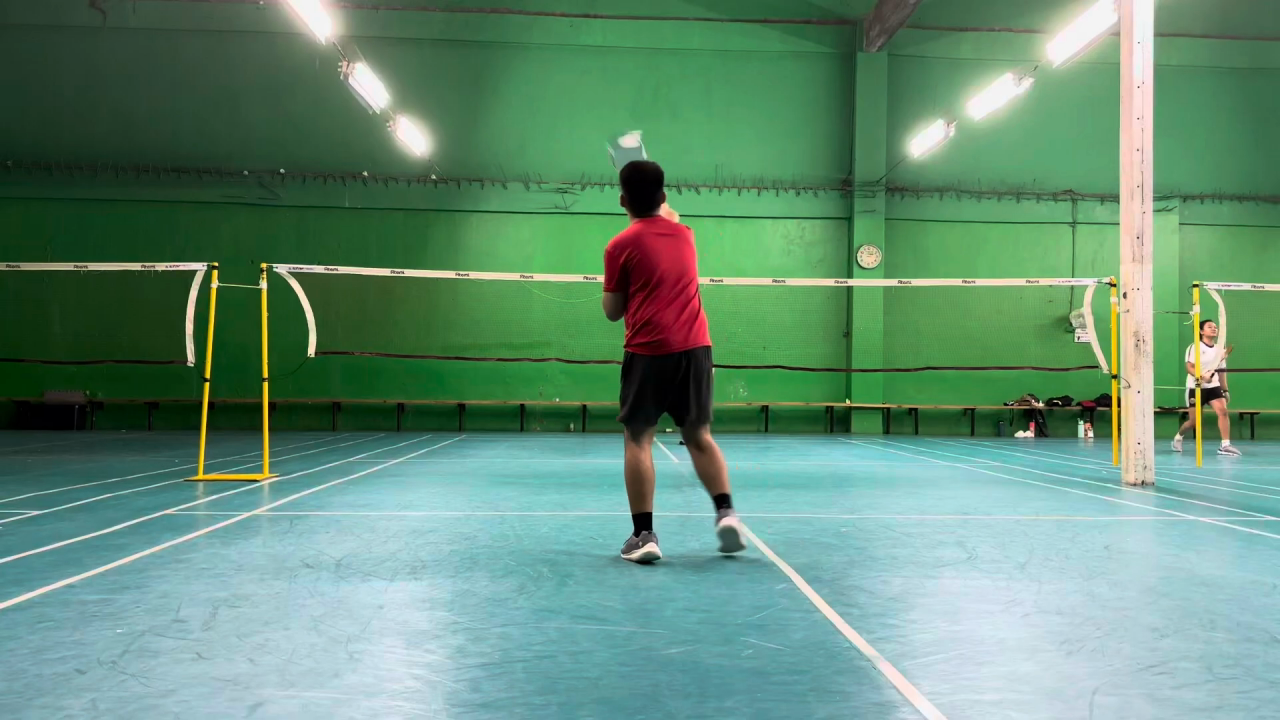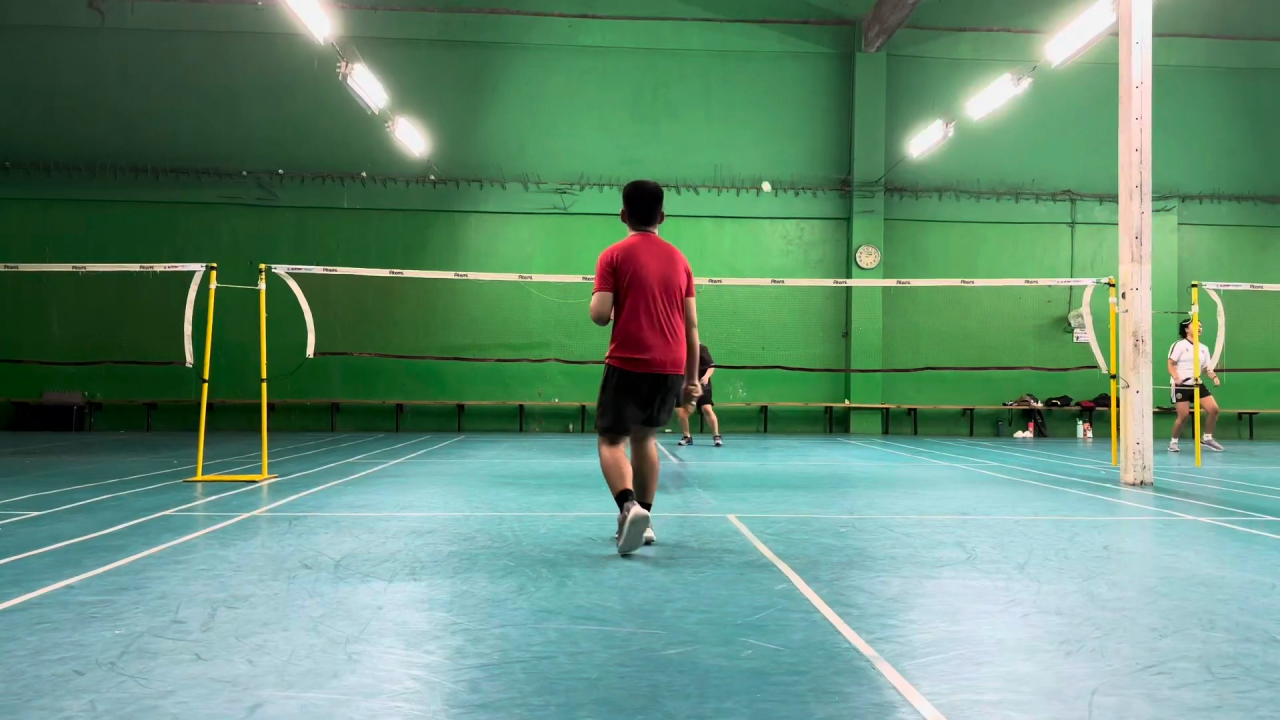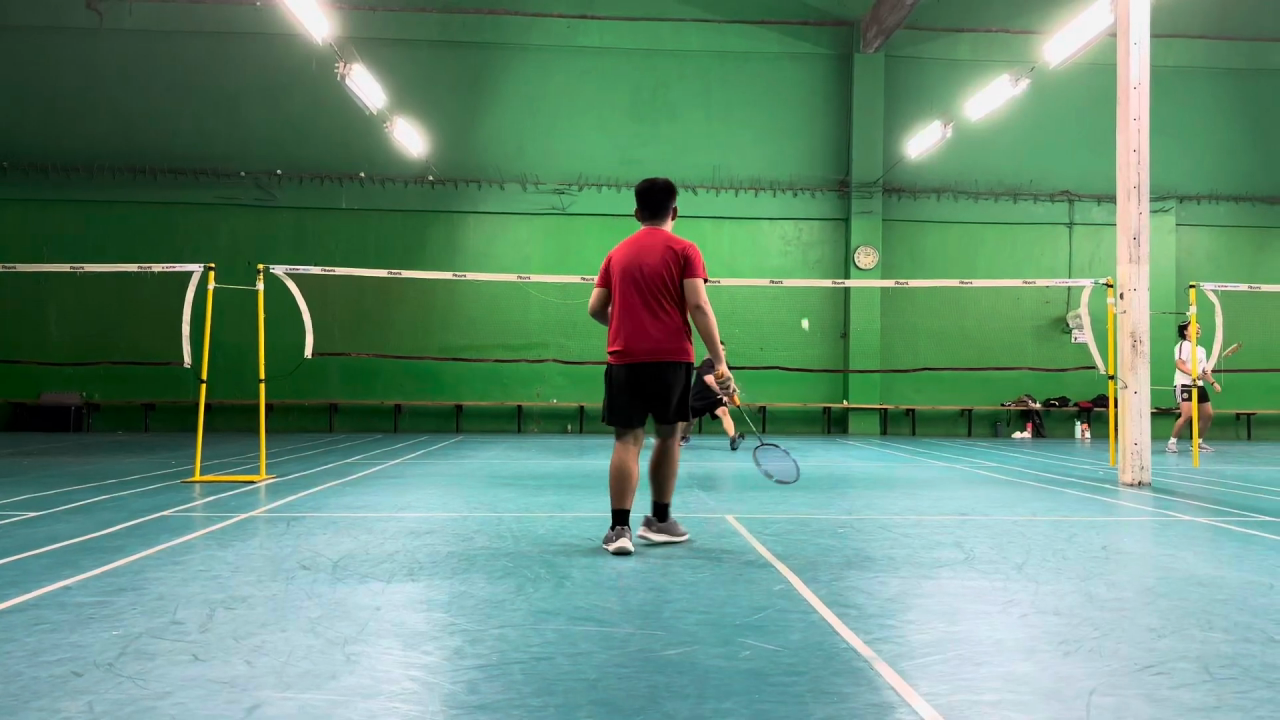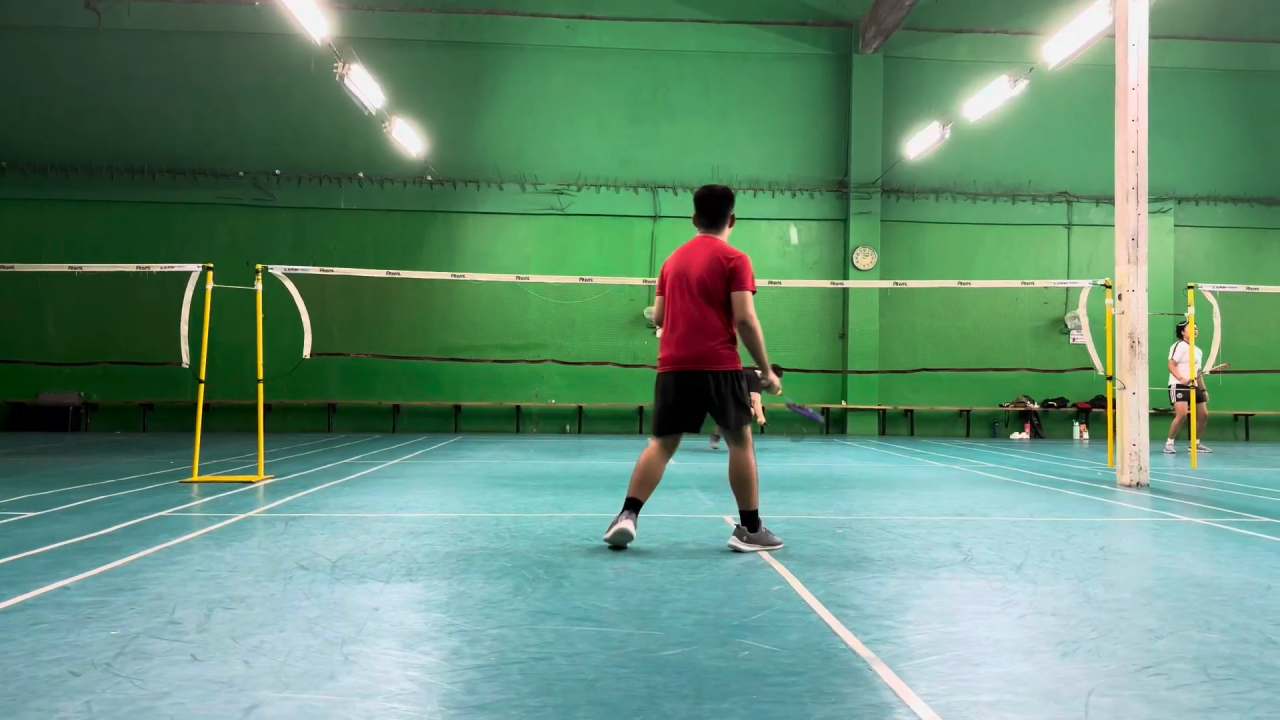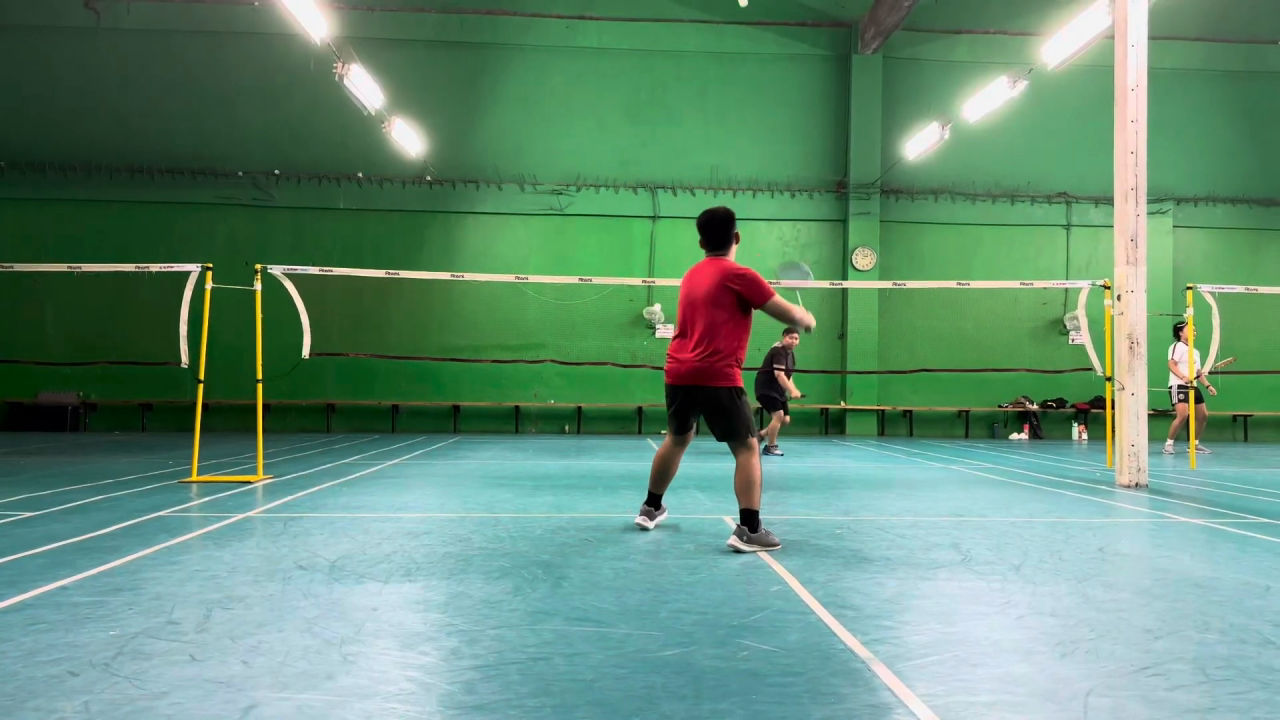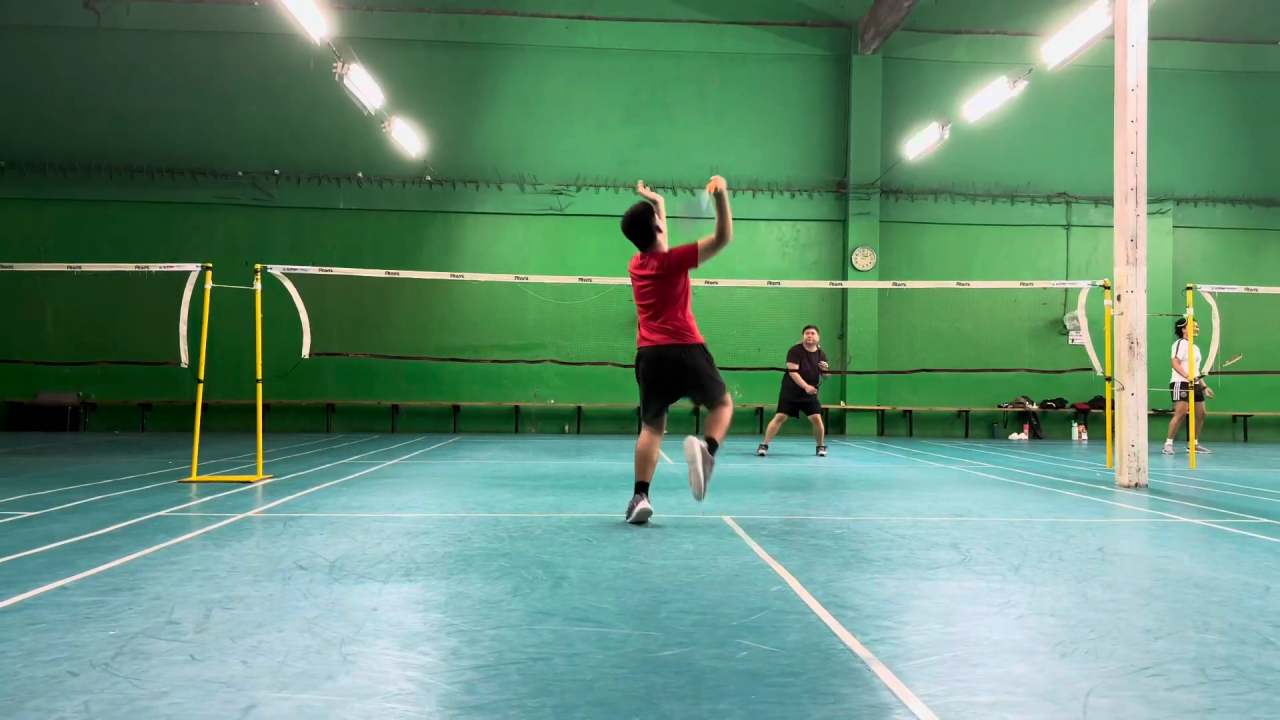
dt=0.4s
person 1, frame 1
left shoulder: (619, 246)
right shoulder: (683, 235)
left elbow: (612, 312)
right wrist: (666, 215)
left hip: (650, 351)
right hip: (696, 347)
left knee: (638, 439)
right knee: (699, 436)
left ankle: (643, 535)
right ankle: (726, 514)
person 1, frame 2
left shoulder: (614, 255)
right shoulder: (679, 259)
left elbow: (599, 312)
right elbow: (690, 323)
right wrist: (692, 377)
left hip: (629, 365)
right hip: (672, 367)
left knee: (612, 443)
right knee: (644, 438)
left ankle: (631, 507)
right ankle: (642, 519)
person 1, frame 3
left shoulder: (617, 252)
right shoulder: (685, 250)
left elbow: (595, 309)
right elbow: (698, 306)
right wrist: (718, 361)
left hip: (626, 359)
right hip: (672, 358)
left knee: (627, 442)
right knee: (667, 438)
left ankle: (619, 529)
right ankle: (659, 519)
person 1, frame 4
left shoulder: (674, 259)
right shoulder: (734, 259)
left elbow: (658, 317)
right elbow: (744, 319)
right wrist: (766, 370)
left hip: (672, 366)
right hip: (717, 366)
left knee: (661, 445)
right knee: (740, 442)
left ankle: (626, 517)
right ankle: (750, 529)
person 1, frame 5
left shoulder: (691, 279)
right shoulder: (740, 277)
right elbow: (788, 315)
right wrist: (807, 318)
left hip: (678, 376)
right hip: (718, 379)
left knee: (676, 440)
right knee: (747, 449)
left ankle: (651, 508)
right ankle: (749, 529)
person 1, frame 6
left shoulder: (637, 263)
right shoulder: (672, 261)
left elbow: (654, 237)
right elbow: (721, 240)
left wrist: (655, 203)
right wrist: (721, 196)
left hip: (649, 353)
right hip: (684, 348)
left knee: (651, 427)
right knee: (721, 404)
left ankle: (641, 497)
right ankle: (707, 447)
